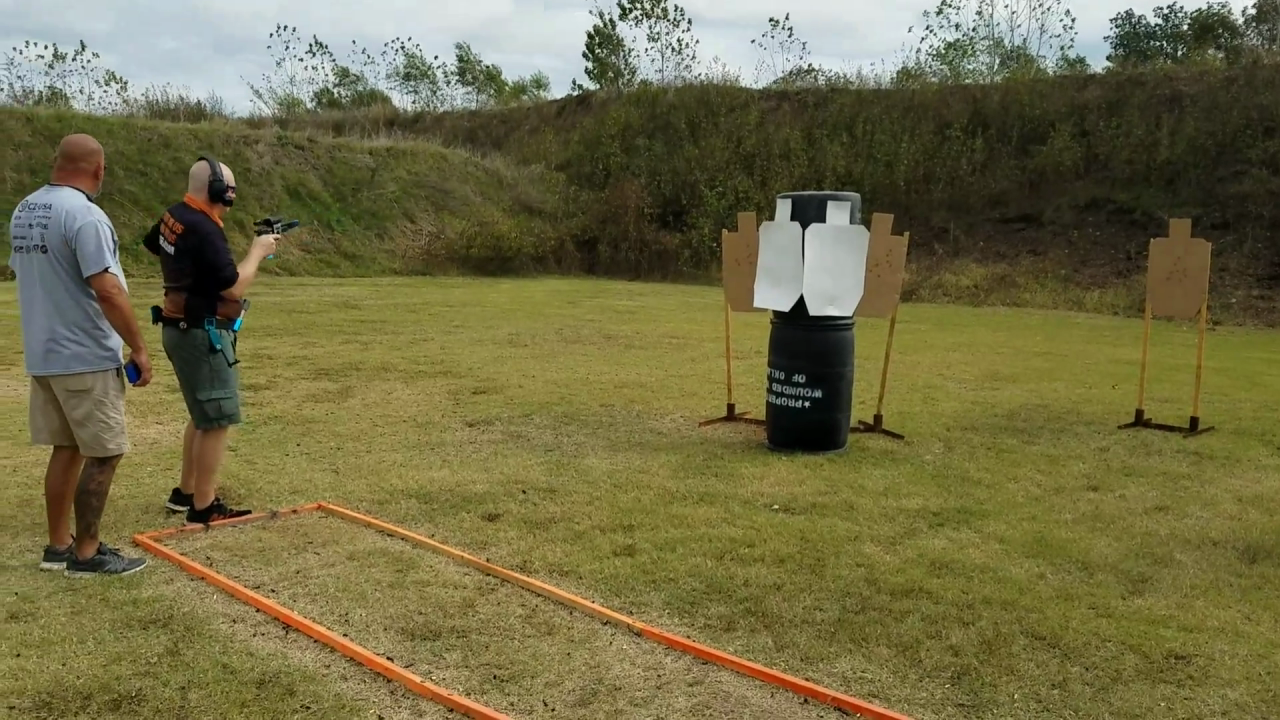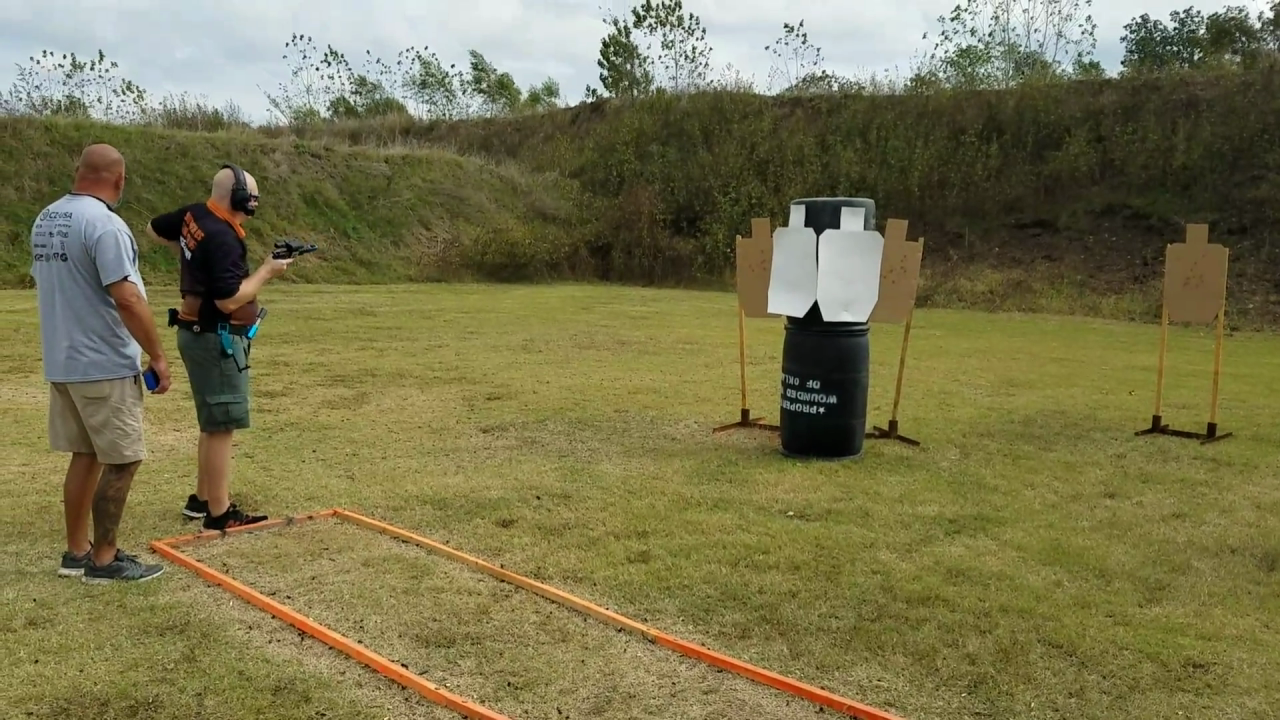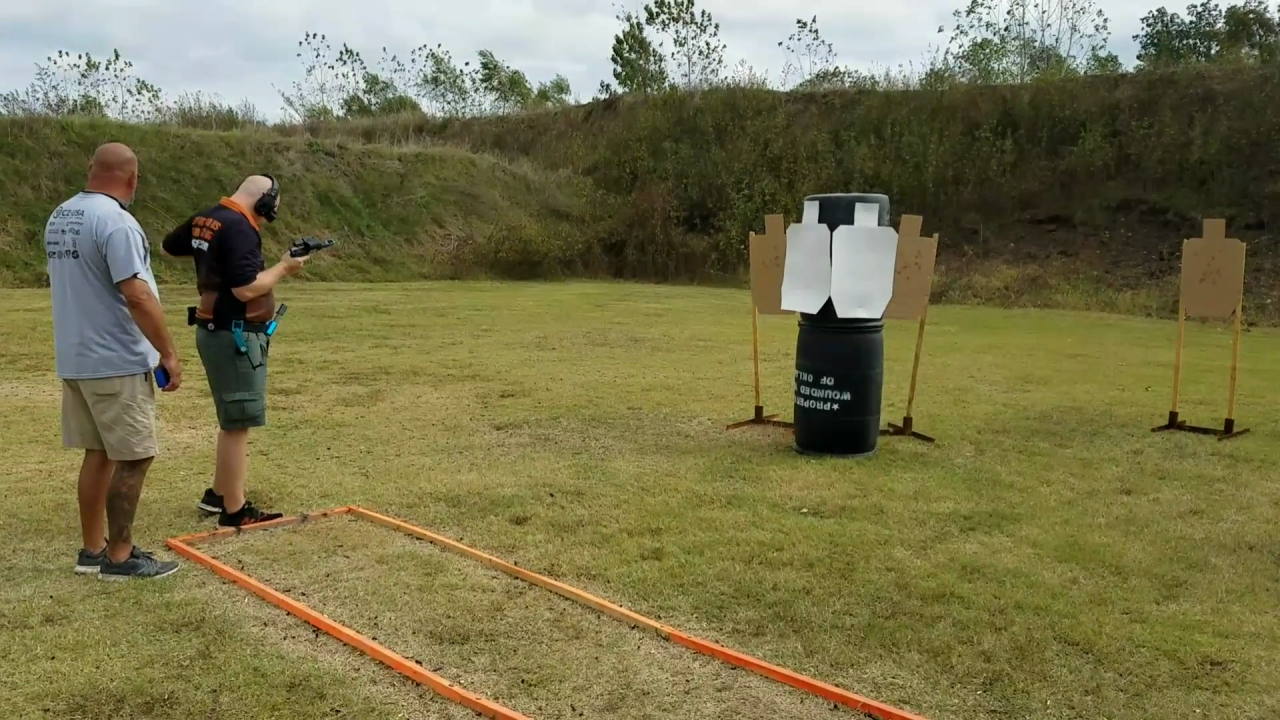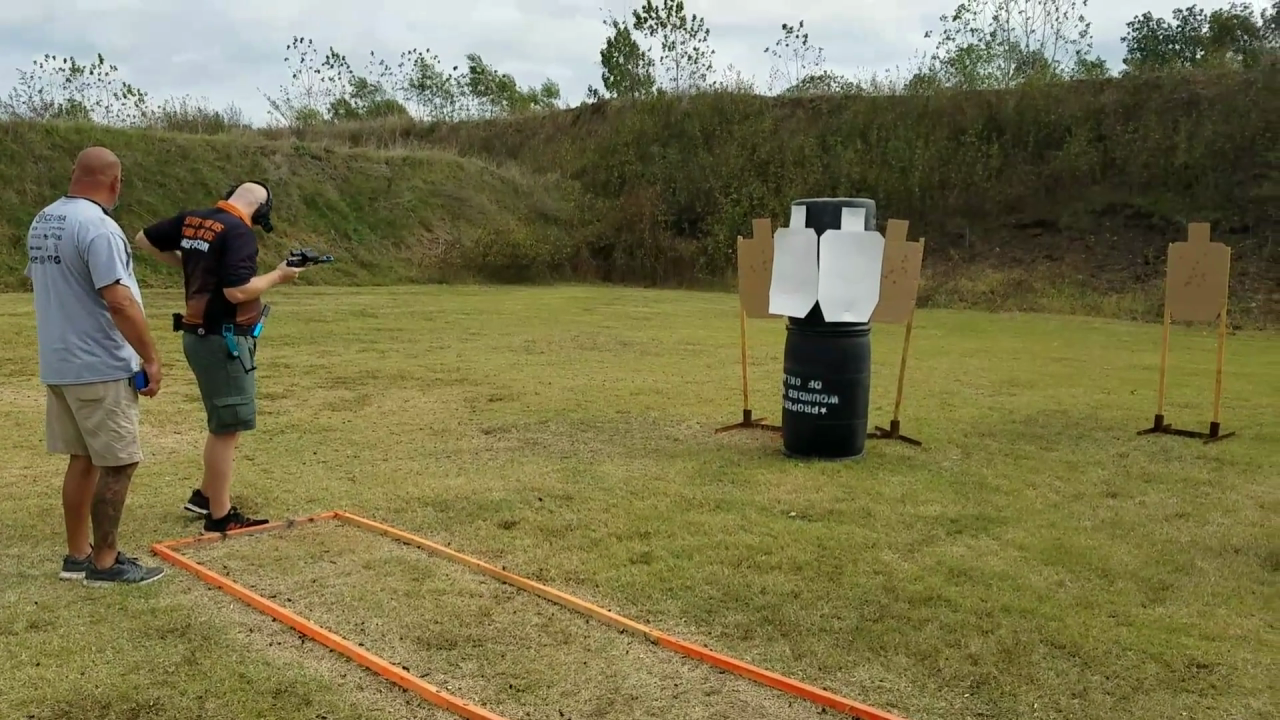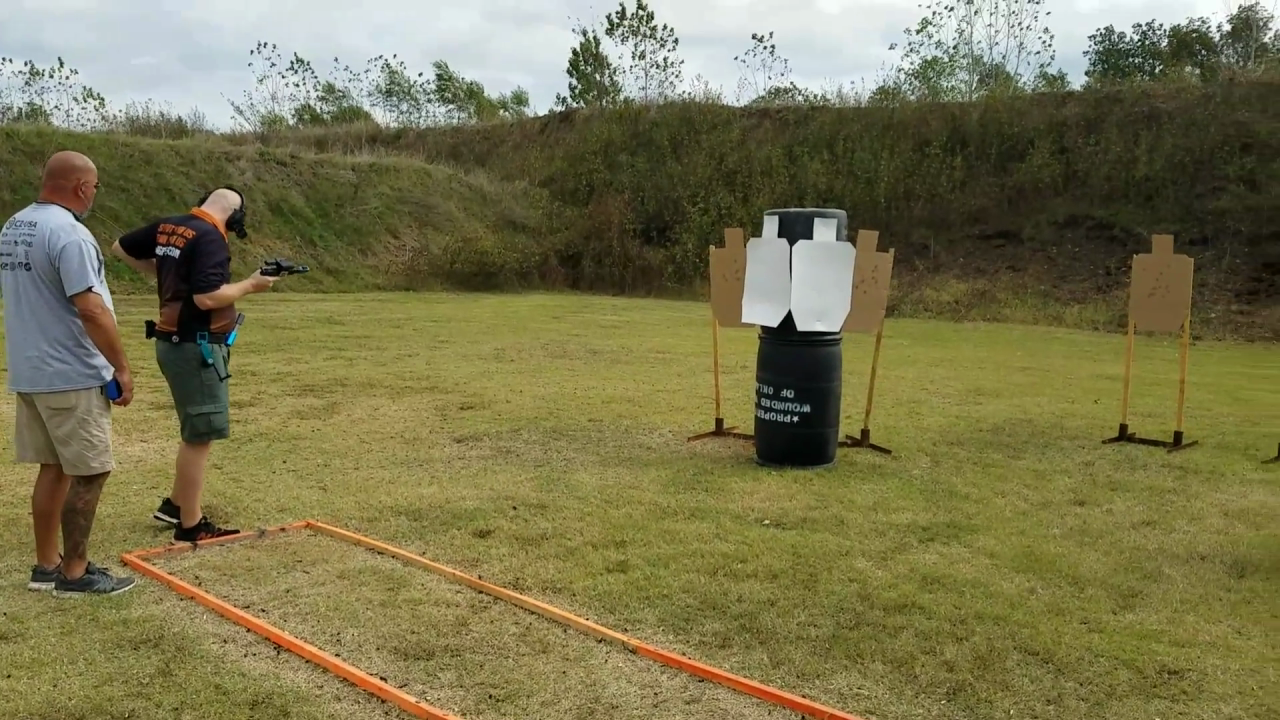
dt=0.7s
person 1, frame 1
left shoulder: (24, 211)
right shoulder: (84, 215)
left elbow: (24, 275)
right elbow: (107, 292)
right wrist: (138, 349)
left hip: (43, 356)
right hip: (86, 359)
left knee: (66, 449)
right knee: (103, 453)
left ankle: (59, 544)
right ankle: (86, 552)
person 1, frame 2
left shoulder: (46, 220)
right shoulder: (104, 223)
right elbow: (127, 300)
right wrist: (157, 357)
left hip: (63, 362)
right hip: (105, 366)
left knee: (85, 455)
right knee: (121, 461)
left ankle: (77, 552)
right ankle: (104, 559)
person 1, frame 3
left shoulder: (59, 217)
right shoulder: (115, 222)
right elbow: (138, 297)
right wrist: (168, 353)
left hip: (75, 360)
right hip: (115, 363)
left knee: (99, 453)
right knee: (133, 458)
left ankle: (93, 549)
right ankle: (119, 556)
person 1, frame 4
left shoulder: (42, 222)
right shoulder: (98, 226)
right elbow: (119, 302)
right wrist: (150, 358)
left hip: (59, 364)
right hip: (99, 368)
left knee: (82, 460)
right knee: (117, 463)
left ankle: (78, 555)
right ankle: (104, 562)
person 1, frame 5
right shoulder: (68, 234)
right elbow: (91, 311)
right wrist: (121, 368)
right hip: (70, 376)
left knee: (53, 469)
right knee: (88, 473)
left ankle: (46, 564)
right ankle: (74, 572)
person 2, frame 1
left shoulder: (176, 215)
right shoulder: (202, 228)
left elbow: (156, 246)
right elbow: (233, 287)
right wrist: (257, 251)
left hip: (183, 329)
right hip: (202, 334)
left knee: (203, 416)
right knee: (218, 420)
left ankle: (186, 491)
right ankle: (204, 506)
person 2, frame 2
left shoulder: (195, 215)
right shoulder: (222, 239)
left elbow: (155, 228)
right elbow: (229, 300)
right wrist: (267, 271)
left hip: (200, 333)
right hip: (215, 338)
left knee: (213, 423)
right knee: (222, 426)
left ankle: (202, 498)
right ankle: (219, 513)
person 2, frame 3
left shoulder: (203, 219)
right shoulder: (239, 228)
left elbow: (169, 247)
right elbow: (246, 289)
right wrist: (283, 267)
left hip: (218, 331)
right hip: (233, 335)
left knee: (235, 419)
right knee: (238, 423)
left ankle: (218, 493)
right ankle: (235, 510)
person 2, frame 4
left shoulder: (191, 220)
right shoulder: (238, 232)
left elbow: (144, 239)
right elbow: (237, 291)
right wrist: (278, 275)
left hip: (201, 334)
right hip: (222, 339)
left knee: (223, 422)
right knee: (227, 427)
left ankle: (205, 495)
right ankle: (220, 515)
person 2, frame 5
left shoulder: (166, 227)
right shoulder: (210, 238)
left elbow: (120, 248)
right elbow: (207, 297)
right wrist: (250, 284)
left hip: (174, 342)
right hip: (195, 346)
left knee: (197, 430)
right knee: (200, 436)
left ankle: (175, 505)
right ankle: (190, 524)
